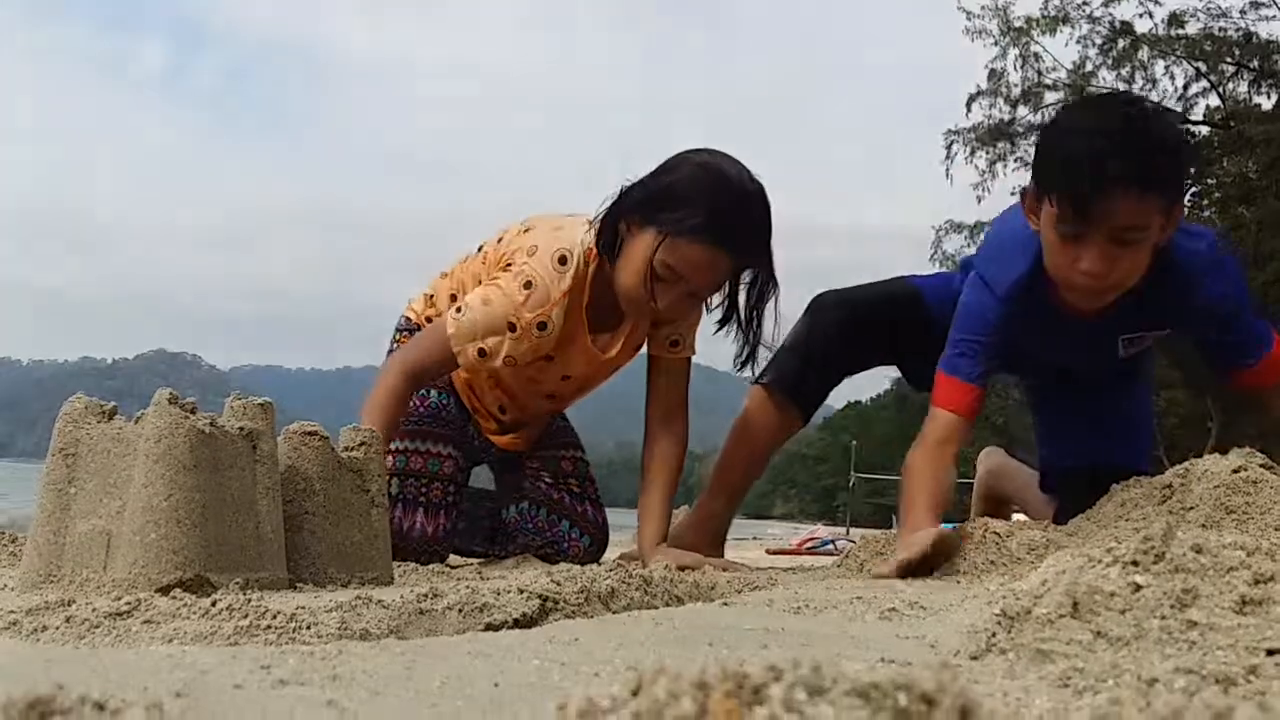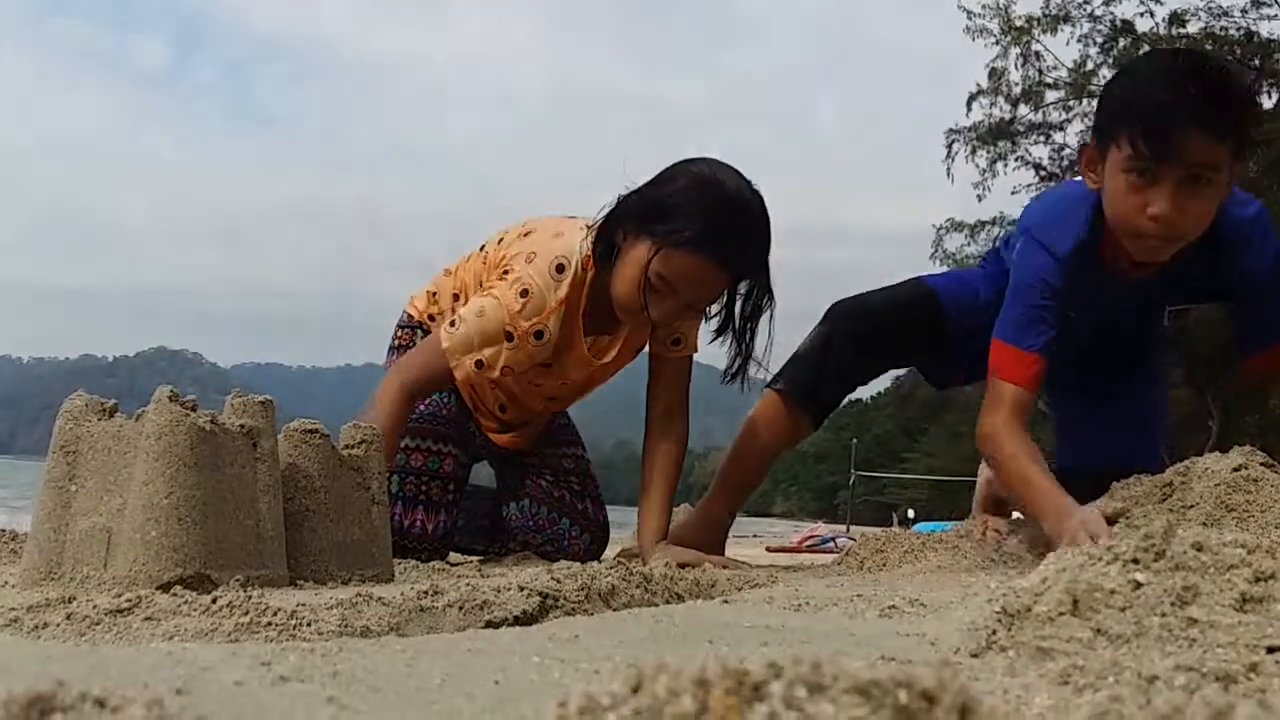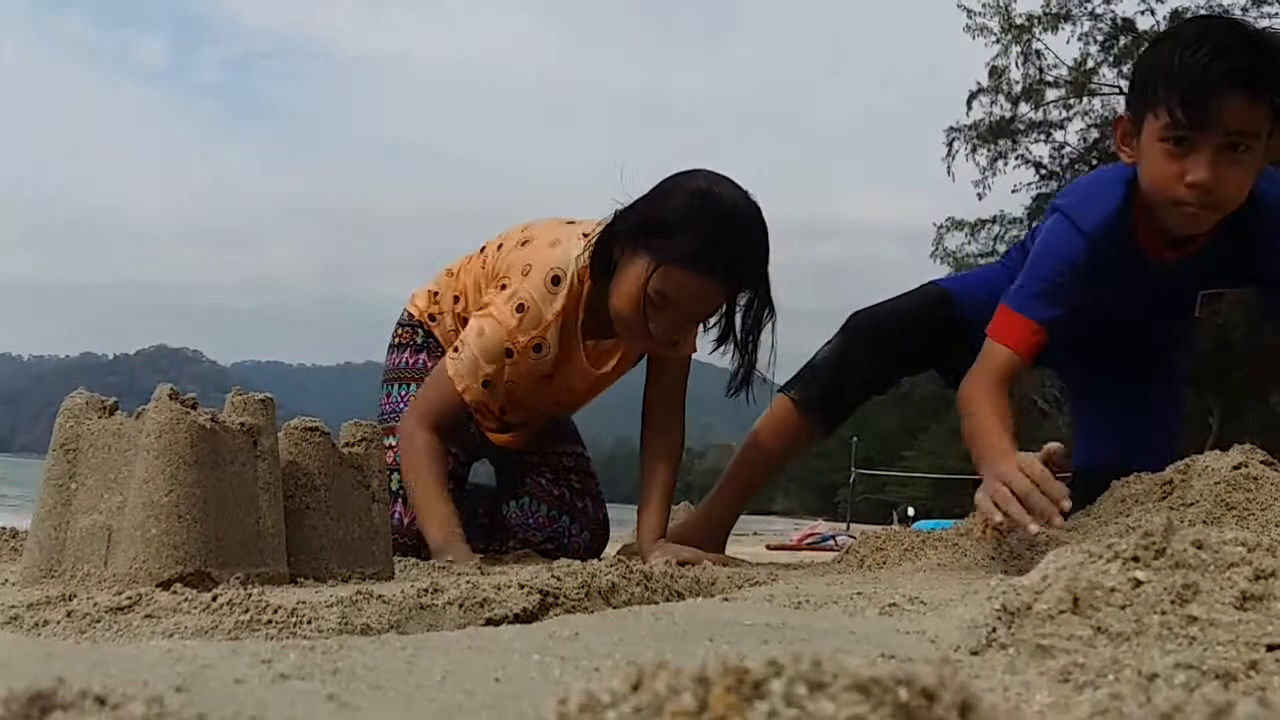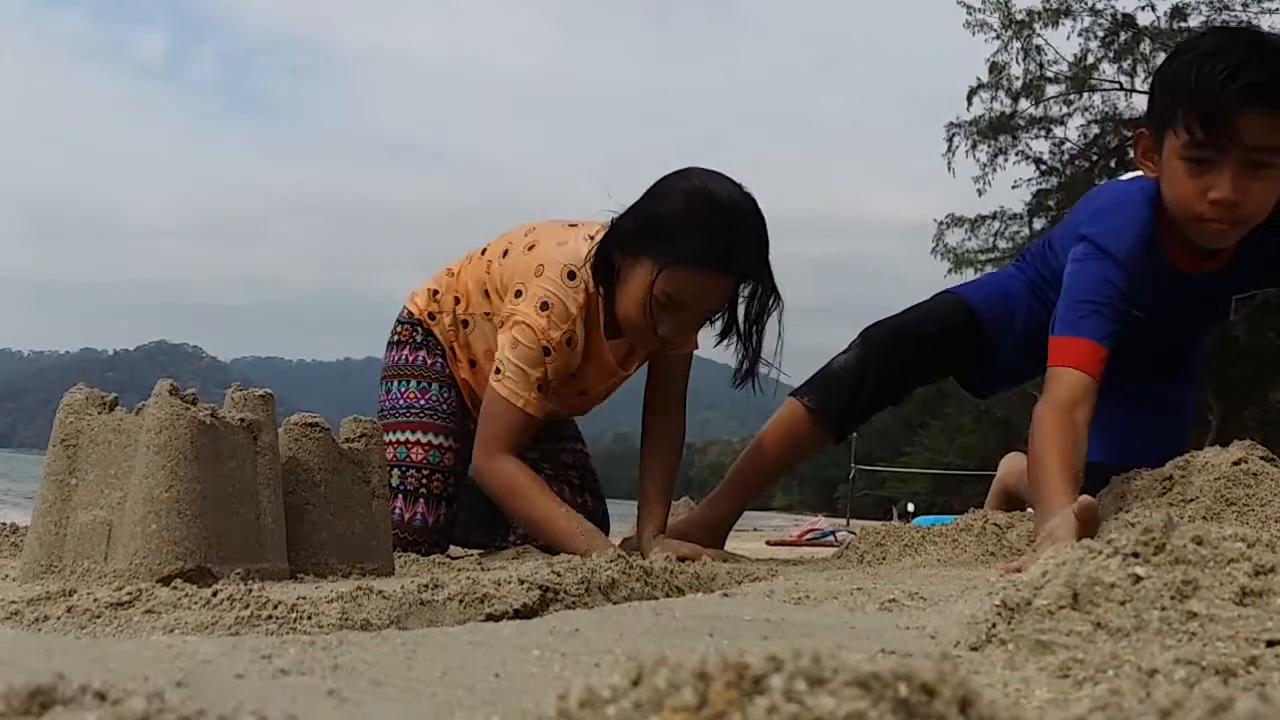
dt=0.2s
person 1, frame 1
left shoulder: (1198, 268)
right shoulder: (1004, 275)
right elbow: (940, 437)
right wrist: (916, 532)
left hip: (1105, 370)
right hip: (991, 308)
right knee: (835, 319)
left ankle: (1006, 479)
right ankle: (703, 526)
person 1, frame 2
right shoulder: (1058, 239)
right elbow: (1000, 419)
right wrist: (1060, 515)
left hip: (1111, 360)
right hip: (1004, 299)
left knee: (1111, 522)
right knee: (852, 327)
left ankle: (1013, 479)
right ankle: (706, 523)
person 1, frame 3
right shoulder: (1086, 223)
right elbow: (983, 382)
right wrist: (999, 461)
left hip: (1139, 351)
right hip: (1027, 295)
right knee: (874, 338)
right ankle: (710, 521)
person 1, frame 4
right shoulder: (1114, 240)
right elbow: (1063, 402)
right wrist: (1058, 519)
left hip: (1154, 353)
right hip: (1043, 298)
right knee: (891, 351)
left ankle: (1025, 484)
right ankle: (710, 520)
person 2, frame 1
left shoulder: (677, 297)
right shoulder: (546, 281)
left elbow: (668, 420)
right elbow: (404, 369)
left wrist: (653, 545)
left hip: (530, 412)
right hip: (443, 372)
left knee: (579, 545)
right knee: (411, 540)
left ankle: (456, 513)
person 2, frame 2
left shoulder: (679, 288)
right shoulder: (543, 287)
left elbow: (667, 419)
right elbow: (403, 382)
left wrist: (652, 542)
left hip: (530, 409)
left knee: (579, 542)
right knee: (411, 538)
left ankle: (456, 509)
person 2, frame 3
left shoulder: (680, 293)
right shoulder: (544, 296)
left elbow: (665, 419)
right elbow: (420, 421)
left wrist: (652, 540)
right wrist: (451, 550)
left knee: (581, 539)
right knee: (408, 533)
left ankle: (455, 505)
person 2, frame 4
left shoulder: (680, 291)
right shoulder: (557, 297)
left elbow: (665, 416)
right elbow: (492, 457)
left wrist: (651, 537)
right wrist: (597, 552)
left knee: (586, 533)
right knee: (411, 530)
left ankle: (455, 502)
